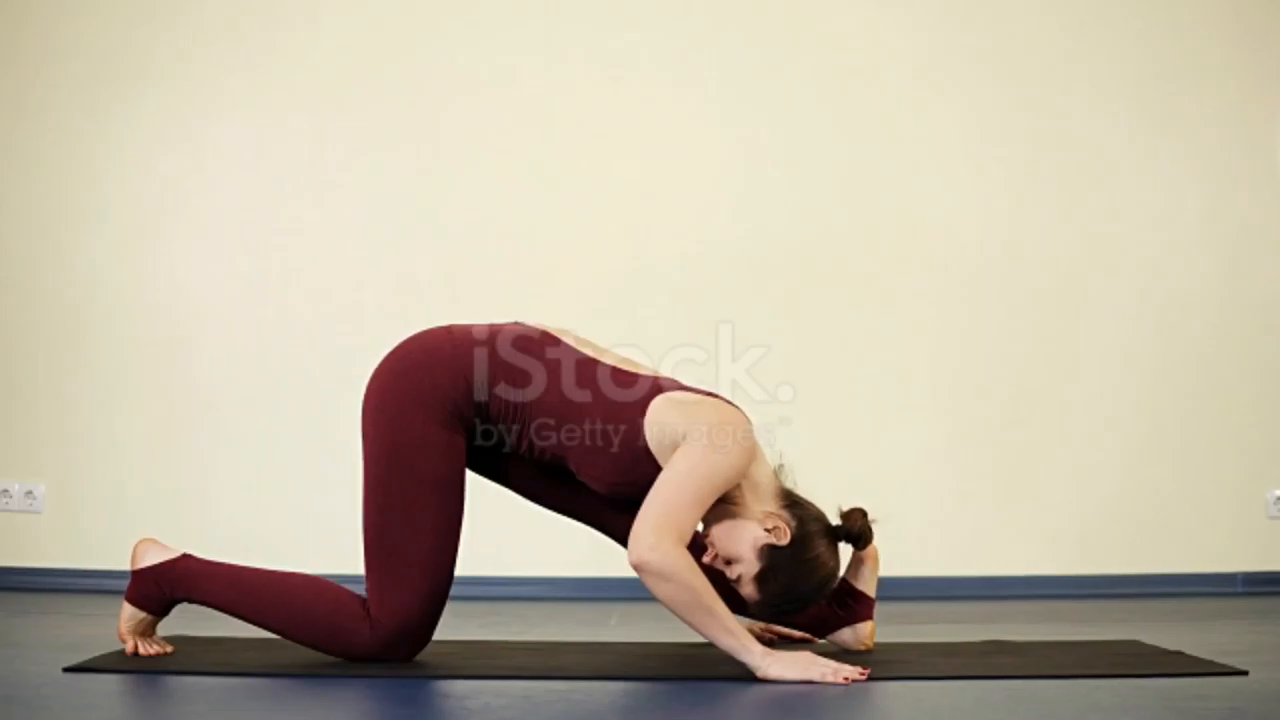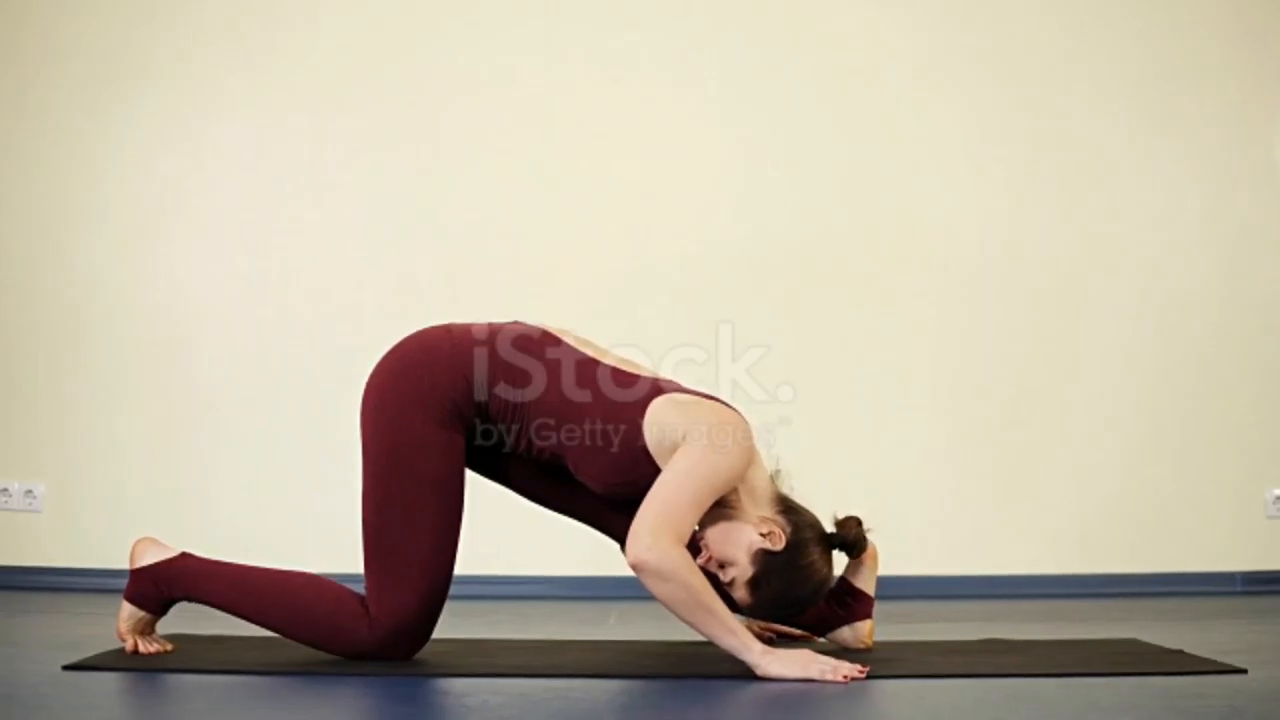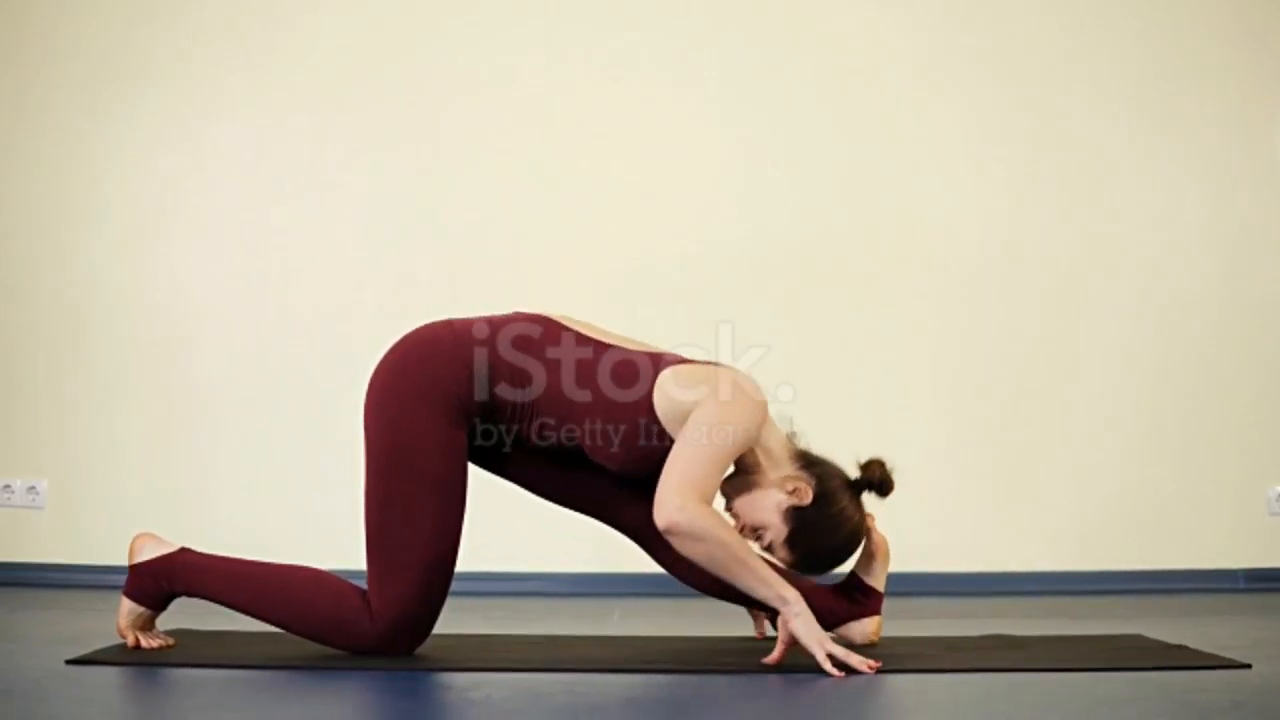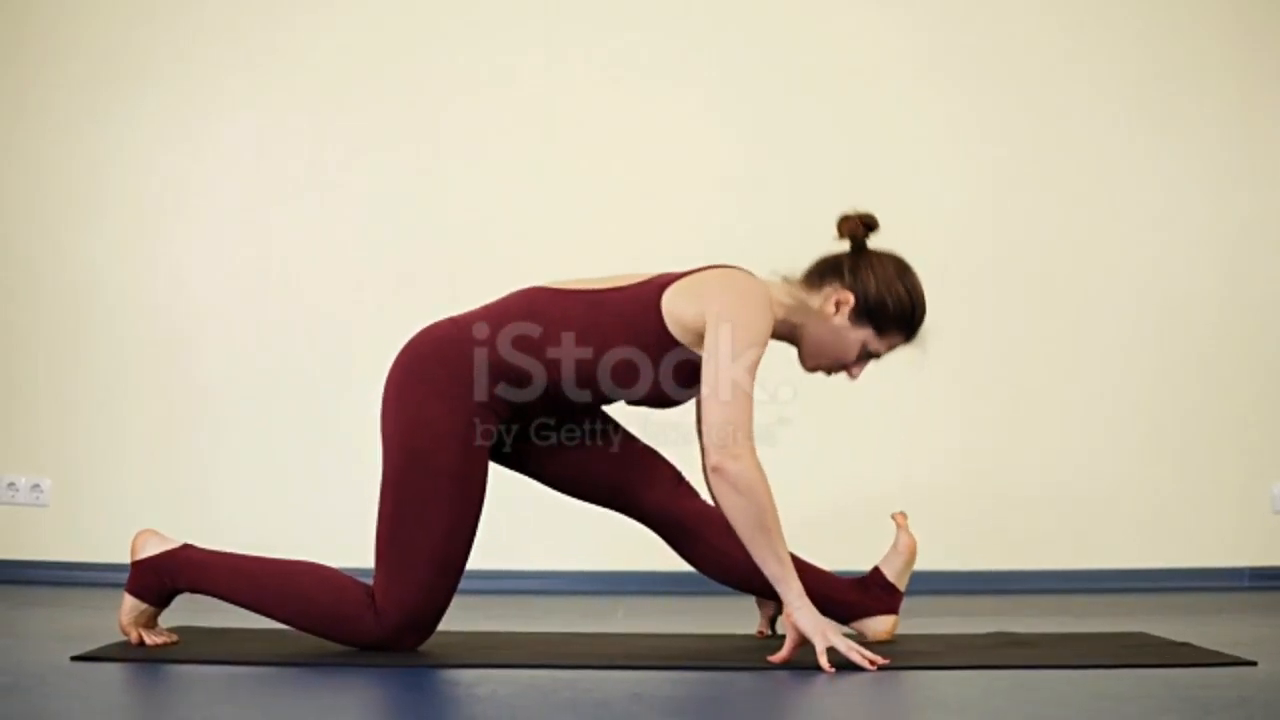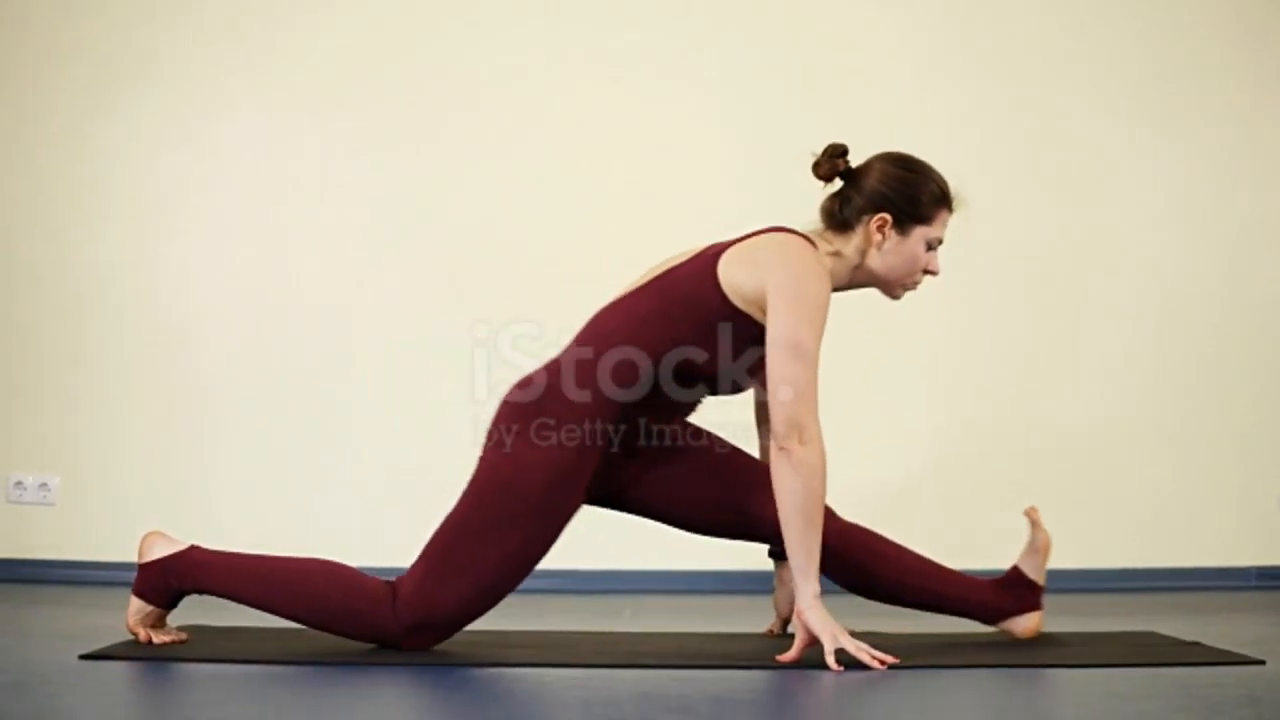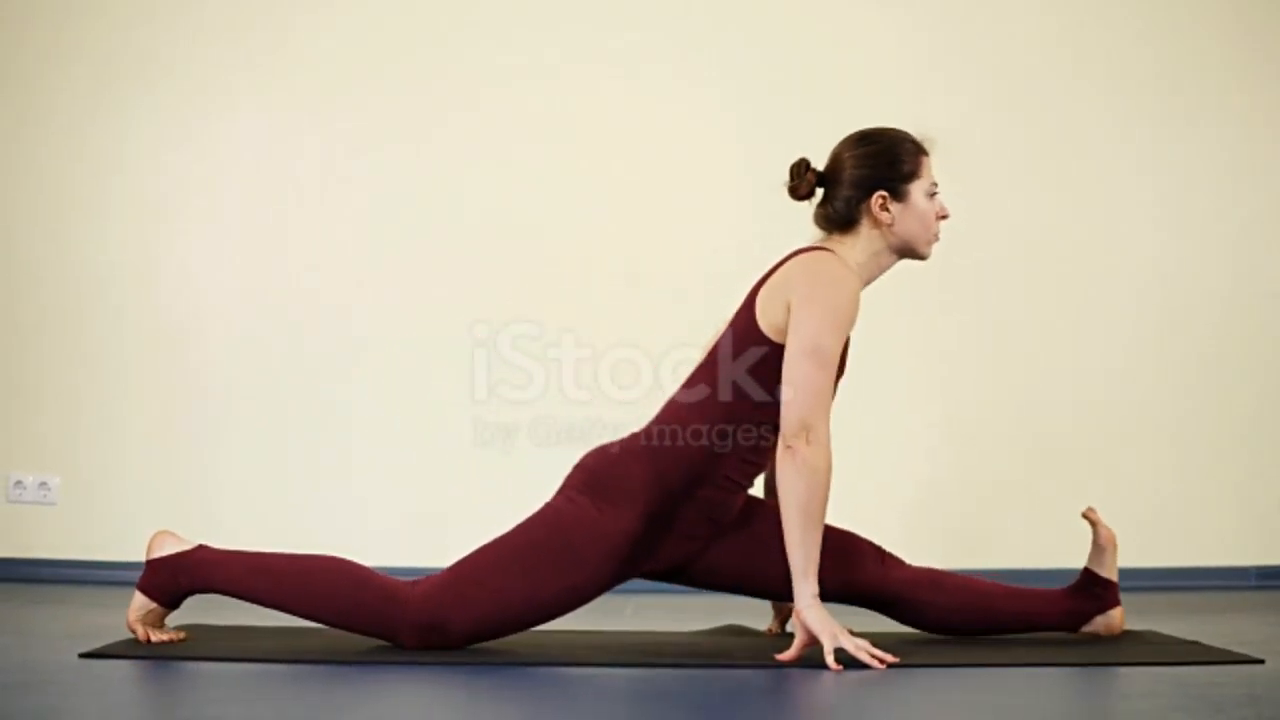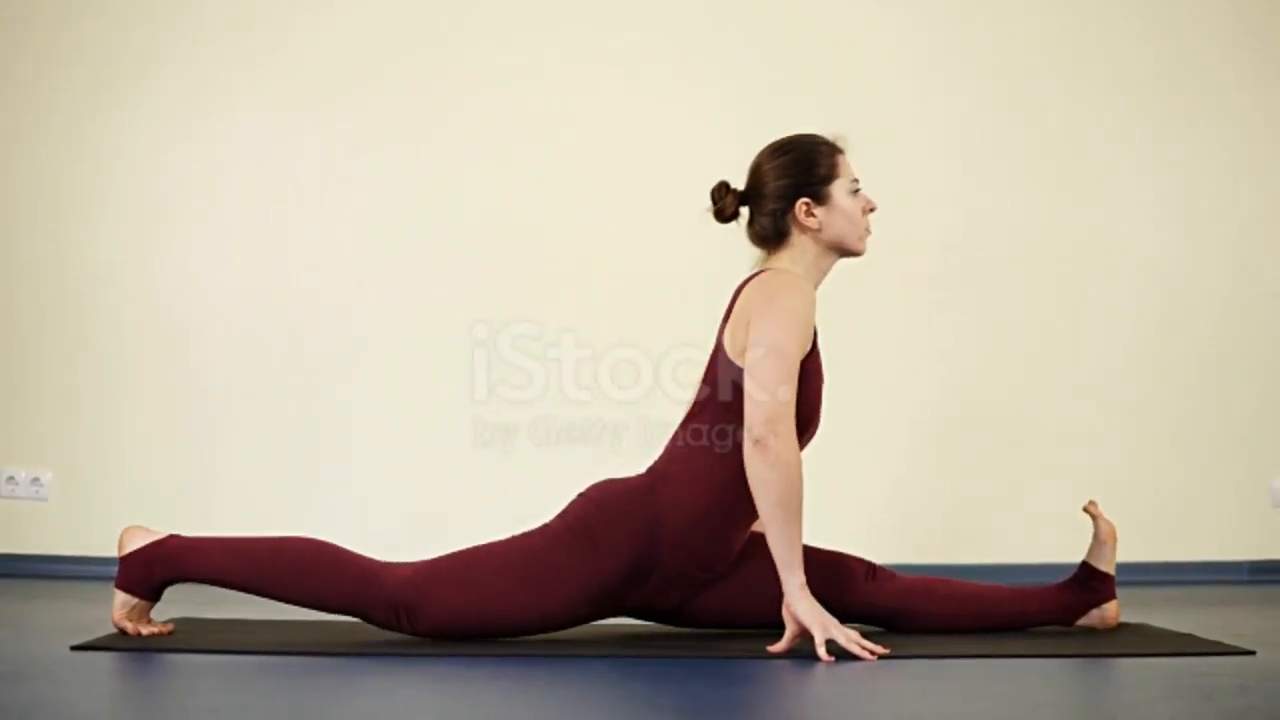
dt=0.5s
person 1, frame 1
left shoulder: (723, 467)
right shoulder: (727, 443)
left elbow: (668, 547)
right elbow: (652, 555)
left wrist: (738, 614)
right wrist: (757, 654)
left hip: (480, 397)
right hip: (428, 386)
right knee: (392, 633)
right ankle: (167, 574)
person 1, frame 2
left shoulder: (702, 464)
right shoulder: (724, 447)
left elbow: (654, 543)
right elbow: (649, 556)
right wrist: (757, 653)
left hip: (478, 394)
right hip: (429, 384)
right knee: (389, 632)
right ankle: (164, 573)
person 1, frame 3
left shoulder: (727, 420)
right shoulder: (739, 411)
left elbow: (669, 518)
right elbow: (681, 518)
right wrist: (787, 599)
left hip: (487, 394)
right hip: (431, 383)
right knee: (390, 628)
right ankle: (165, 569)
person 1, frame 4
left shoulder: (735, 312)
right shoulder: (744, 306)
left elbow: (717, 466)
right elbow: (730, 462)
left wrist: (768, 577)
right wrist: (795, 598)
left hip: (506, 392)
right hip: (448, 387)
right knee: (393, 625)
right ankle: (169, 567)
person 1, frame 5
left shoulder: (791, 266)
right shoulder: (800, 267)
left elbow: (774, 436)
right elbow: (796, 438)
left wrist: (796, 564)
right wrist: (812, 601)
left hip: (621, 432)
right hip: (556, 431)
left knee: (817, 525)
right knee: (407, 619)
left ankle: (1002, 602)
right ankle: (178, 566)
person 1, frame 6
left shoulder: (821, 274)
right shoulder: (827, 278)
left elbow: (786, 439)
right elbow: (802, 442)
left wrist: (790, 570)
right wrist: (808, 602)
left hip: (692, 510)
right hip: (625, 502)
left knee: (882, 580)
right knee: (421, 618)
right ankle: (185, 565)
person 1, frame 7
left shoulder: (773, 293)
right shoulder: (785, 291)
right elbow: (767, 439)
left wrist: (785, 577)
right wrist: (797, 593)
left hip: (684, 561)
right hip: (626, 543)
left knee: (879, 596)
right knee: (395, 599)
